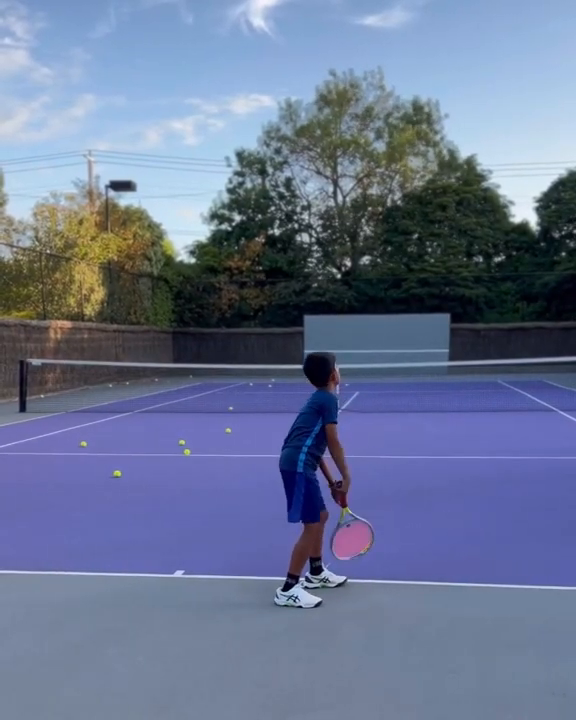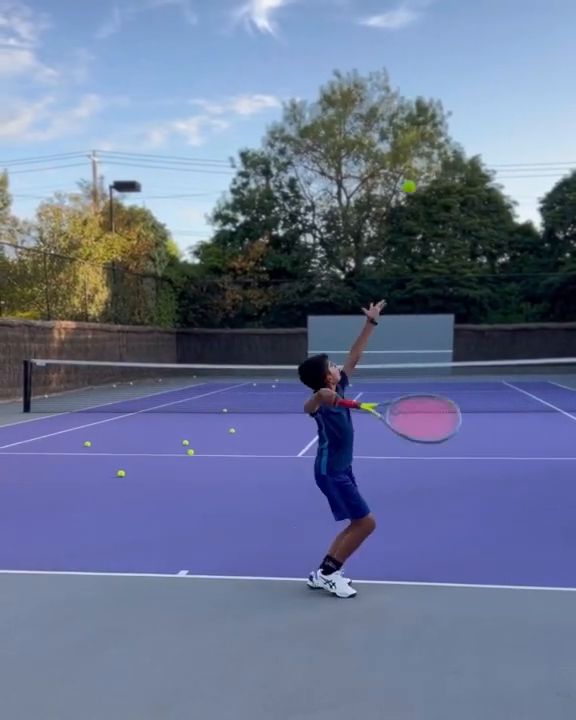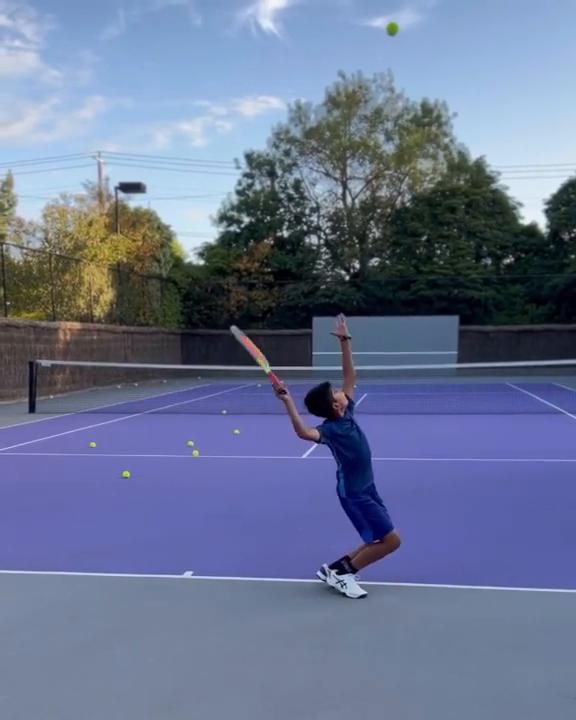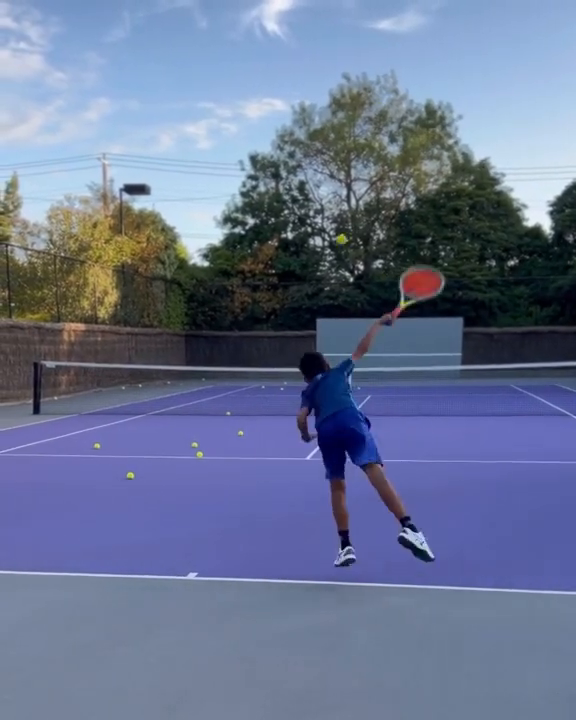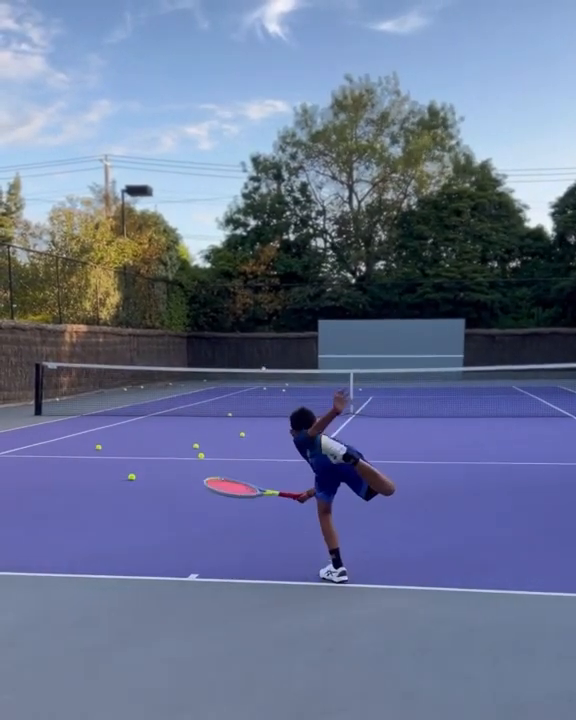
dt=0.4s
person 1, frame 1
left shoulder: (319, 398)
right shoulder: (328, 400)
right elbow: (333, 442)
left wrist: (332, 479)
right wrist: (345, 476)
left hip: (300, 464)
right hip: (299, 467)
left knee: (320, 517)
right knee: (312, 526)
left ankle: (316, 573)
right ankle: (288, 589)
person 1, frame 2
left shoulder: (337, 389)
right shoulder: (323, 403)
left elbow: (354, 357)
right elbow: (310, 408)
left wrist: (370, 323)
right wrist: (319, 396)
left hip: (342, 470)
right hip: (332, 474)
left knee: (358, 526)
right knee: (366, 522)
left ankle: (325, 571)
right ankle: (328, 572)
person 1, frame 3
left shoulder: (346, 415)
right shoulder: (332, 428)
left elbow: (348, 374)
right elbow: (303, 432)
left wrist: (344, 341)
right wrist: (286, 401)
left hip: (366, 490)
right hip: (354, 494)
left knee: (383, 540)
right knee: (392, 541)
left ankle: (337, 569)
right ankle: (338, 571)
person 1, frame 4
left shoulder: (308, 391)
right shoulder: (338, 371)
left elbow: (301, 418)
right elbow: (362, 348)
left wrist: (306, 435)
right wrist: (380, 322)
left hip: (329, 433)
right hip: (352, 423)
left knee: (337, 487)
right knee: (377, 475)
left ankle: (345, 547)
right ankle: (408, 528)
person 1, frame 5
left shoulder: (301, 439)
right shoulder: (319, 440)
left elbow: (318, 428)
left wrist: (334, 412)
right wrist: (310, 493)
left hip: (326, 463)
right hip: (345, 462)
left knee: (324, 512)
right knee: (388, 489)
left ankle: (337, 567)
right ankle: (347, 456)
